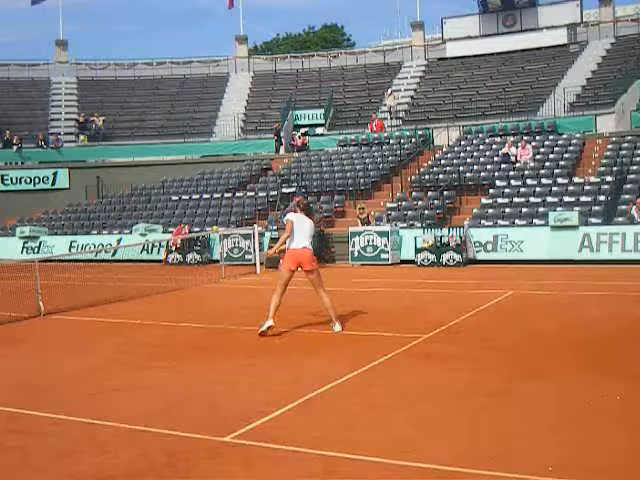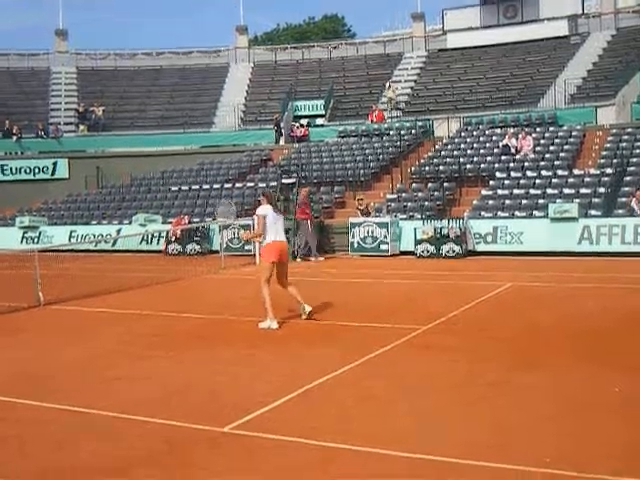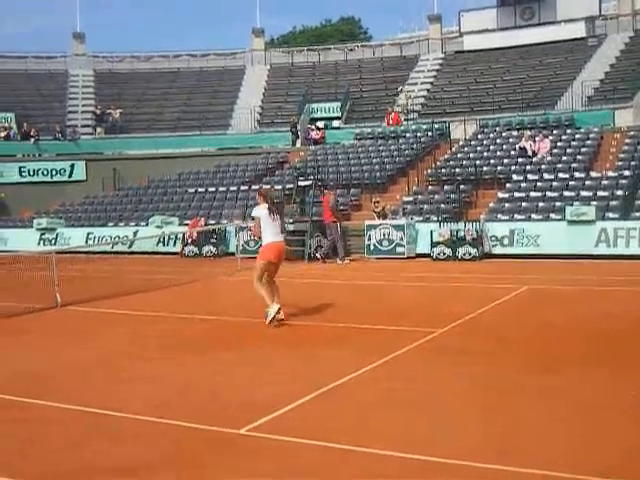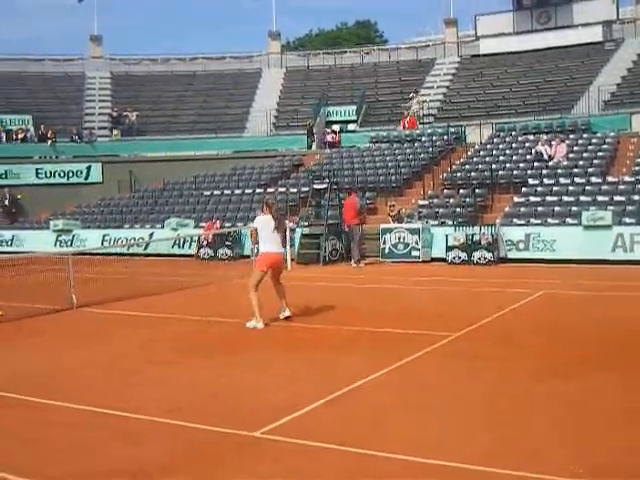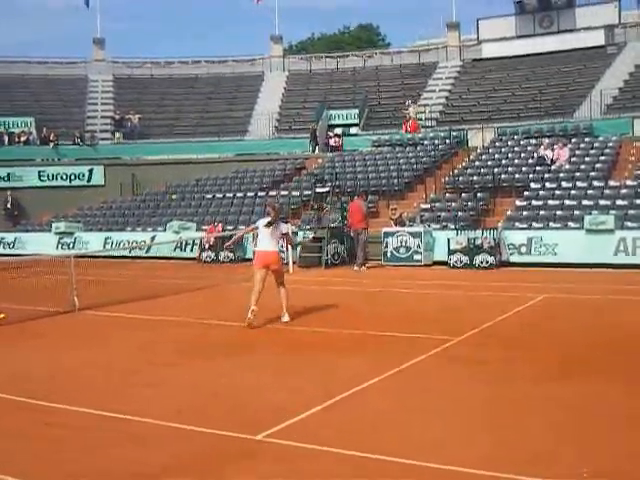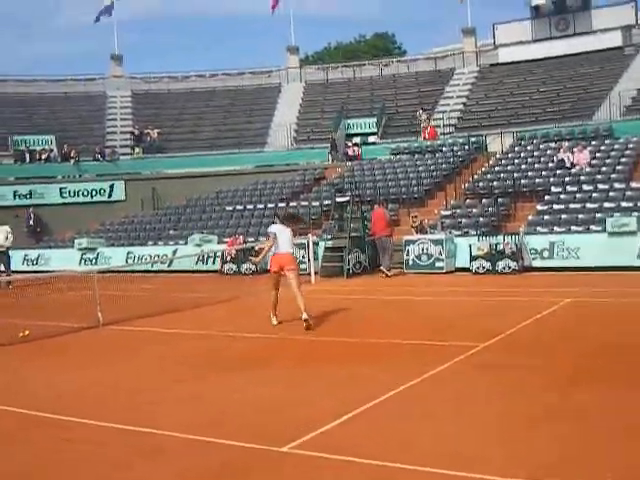
dt=0.3s
person 1, frame 1
left shoulder: (291, 216)
right shoulder: (311, 223)
left elbow: (287, 233)
left wrist: (275, 248)
left hip: (292, 254)
right hip: (307, 255)
left knee: (279, 291)
right knee: (321, 291)
left ankle: (270, 321)
right ankle: (335, 323)
person 1, frame 2
left shoulder: (262, 209)
right shoulder: (279, 213)
left elbow: (260, 231)
left wrist: (249, 236)
right wrist: (253, 236)
left hip: (270, 247)
right hip: (283, 246)
left knee: (264, 284)
right knee: (284, 283)
left ankle: (271, 320)
right ankle: (304, 306)
person 1, frame 3
left shoulder: (257, 210)
right shoulder: (276, 210)
left elbow: (257, 233)
left wrist: (255, 233)
left hip: (269, 247)
right hip: (281, 247)
left knee: (256, 281)
right knee: (269, 279)
left ankle: (273, 306)
right ankle: (275, 307)
person 1, frame 4
left shoulder: (258, 219)
right shoulder: (281, 222)
left elbow: (254, 241)
left hip: (265, 257)
right hip: (279, 257)
left knee: (252, 287)
right knee: (276, 281)
left ankle: (258, 320)
right ankle: (285, 310)
person 1, frame 5
left shoulder: (261, 221)
right shoulder: (282, 226)
left elbow: (245, 231)
right elbow: (290, 243)
left wrist: (231, 241)
left hip: (260, 256)
right hip: (274, 256)
left knee: (258, 288)
right knee: (281, 285)
left ankle: (252, 308)
right ankle: (285, 314)
person 1, frame 6
left shoulder: (273, 227)
right shoulder: (289, 230)
left elbow: (271, 243)
left wrist: (260, 258)
left hip: (276, 259)
right hip: (289, 258)
left knee: (275, 290)
right knee: (297, 291)
left ankle: (274, 317)
right ankle: (304, 315)
